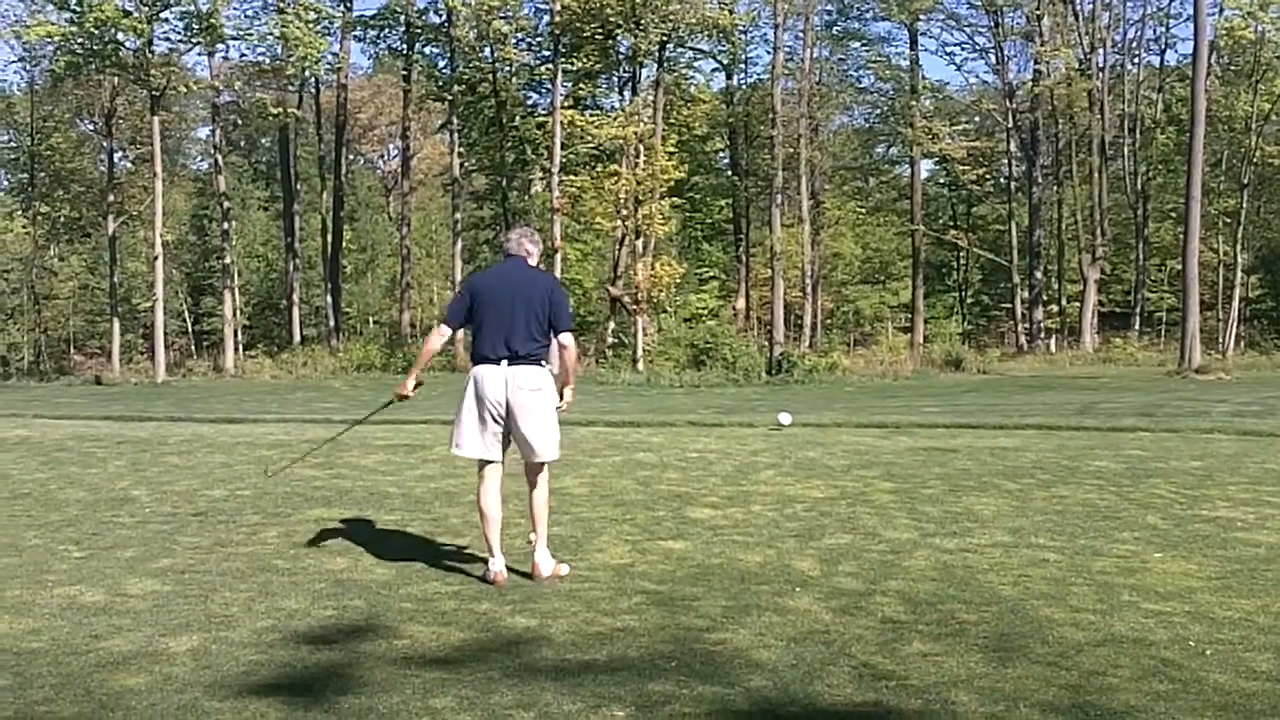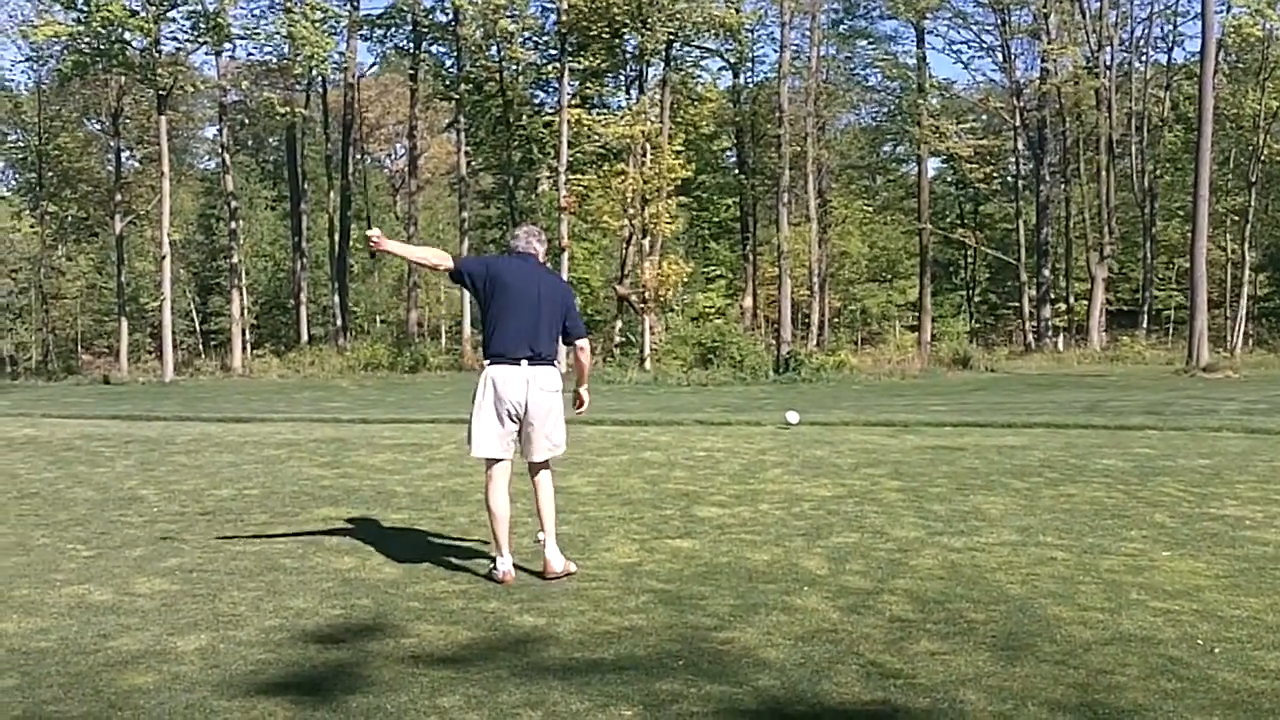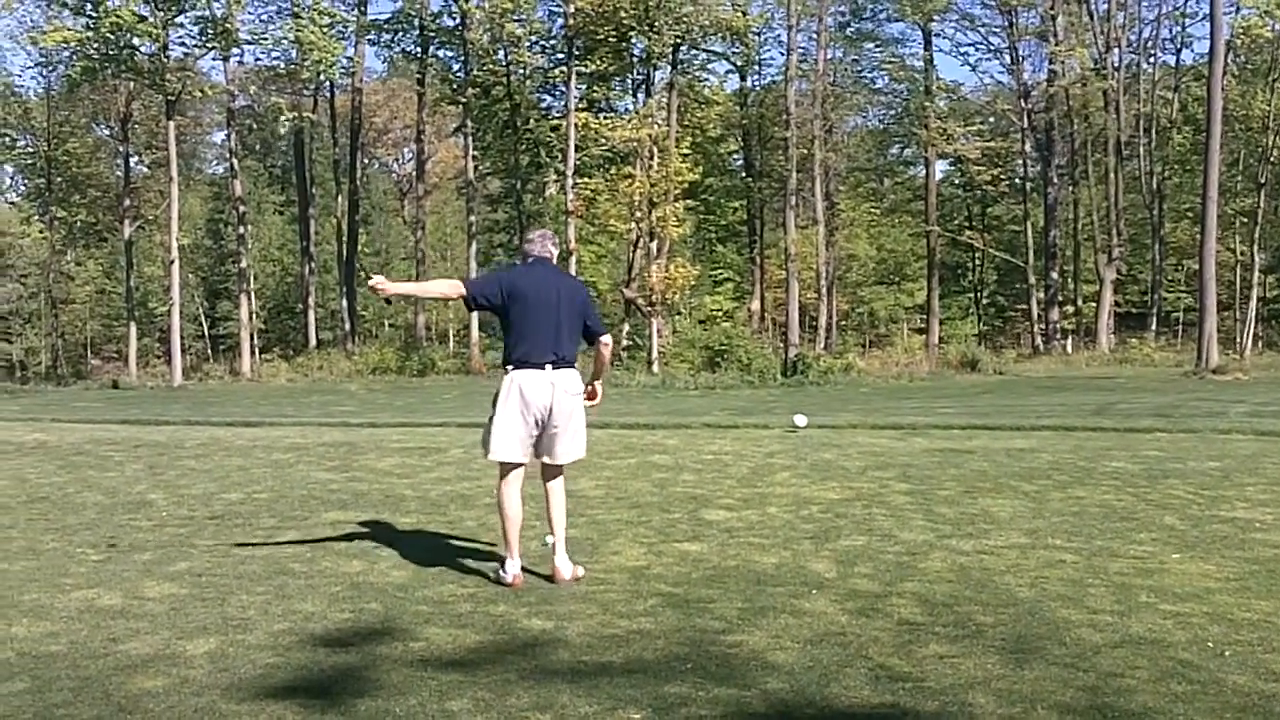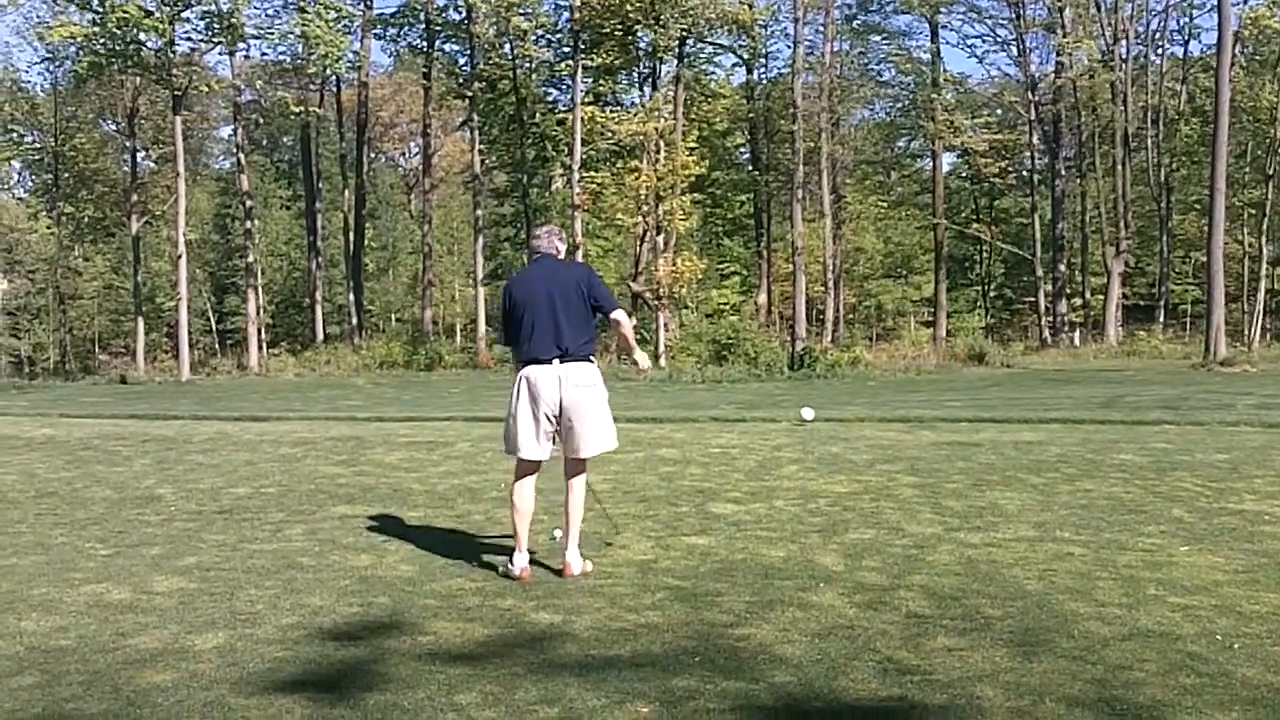
dt=0.3s
person 1, frame 1
left shoulder: (478, 281)
right shoulder: (548, 284)
left elbow: (441, 333)
right elbow: (566, 342)
left wrist: (412, 377)
right wrist: (567, 384)
left hip: (486, 378)
right hip: (527, 380)
left knee: (490, 474)
right knee: (537, 472)
left ankle: (497, 562)
right ankle: (543, 558)
person 1, frame 2
left shoulder: (494, 269)
right shoulder: (559, 286)
left elbow: (442, 260)
right elbow: (582, 345)
left wrist: (388, 244)
right wrist: (581, 386)
left hip: (501, 378)
right hip: (543, 381)
left knee: (497, 474)
right knee: (540, 470)
left ankle: (503, 562)
right ankle: (551, 555)
person 1, frame 3
left shoulder: (511, 279)
right shoulder: (576, 288)
left elbow: (453, 289)
right elbow: (604, 342)
left wrist: (395, 287)
right wrist: (596, 381)
left hip: (523, 383)
right hip: (565, 384)
left knee: (511, 477)
right knee: (554, 474)
left ankle: (512, 565)
right ankle: (562, 560)
person 1, frame 4
left shoulder: (514, 285)
right shoulder: (580, 273)
left elbow: (513, 345)
right elbow: (620, 319)
right wrist: (635, 351)
left hip: (533, 377)
right hip: (576, 375)
left knee: (525, 472)
right knee: (575, 470)
left ankle: (519, 558)
right ankle: (572, 556)
